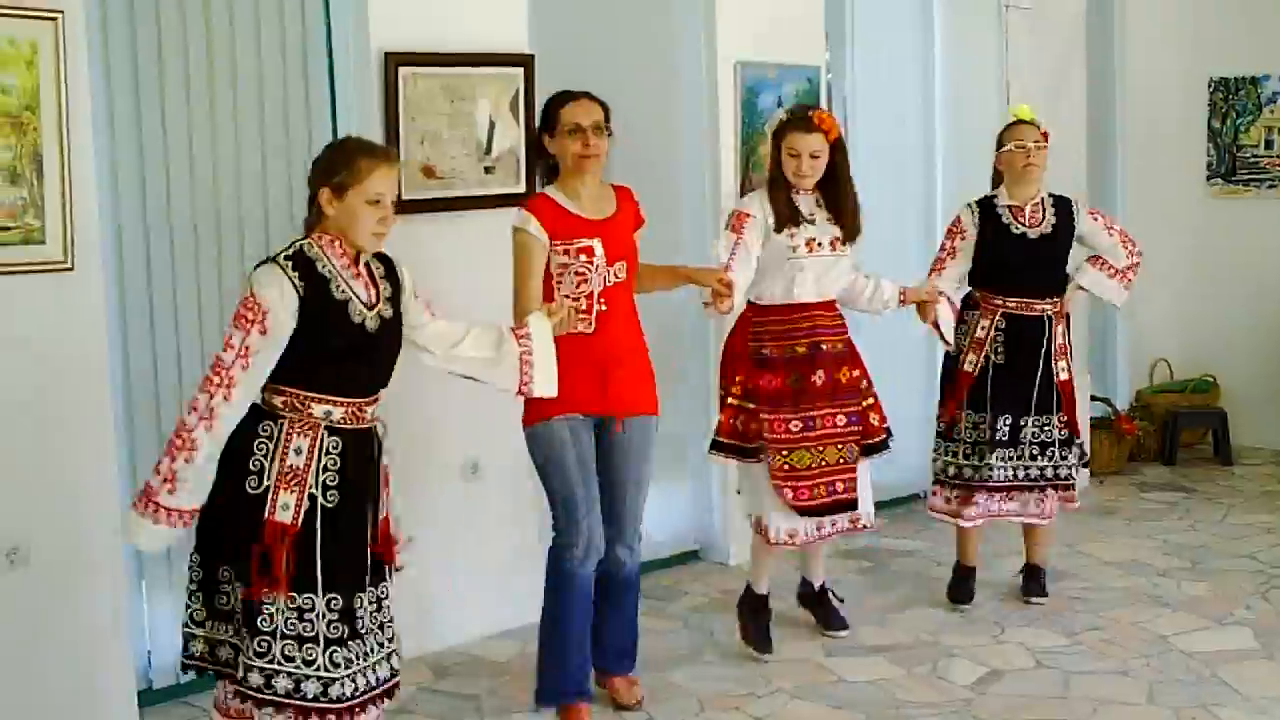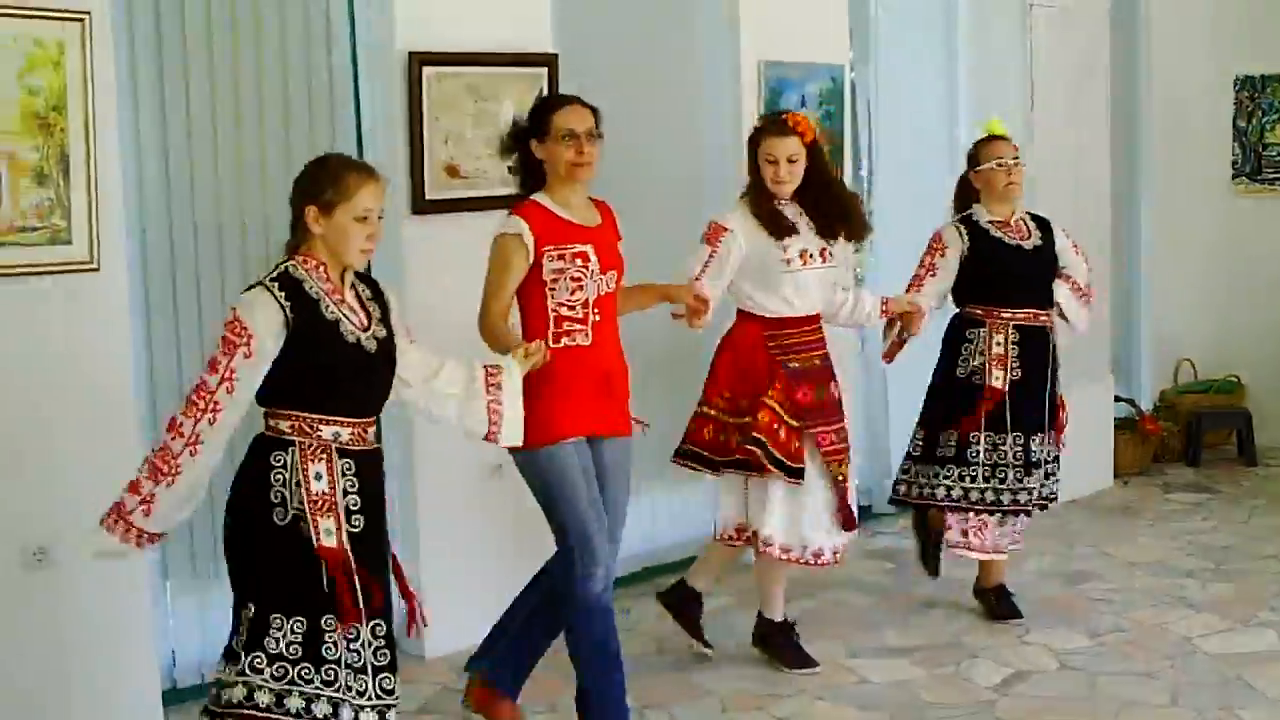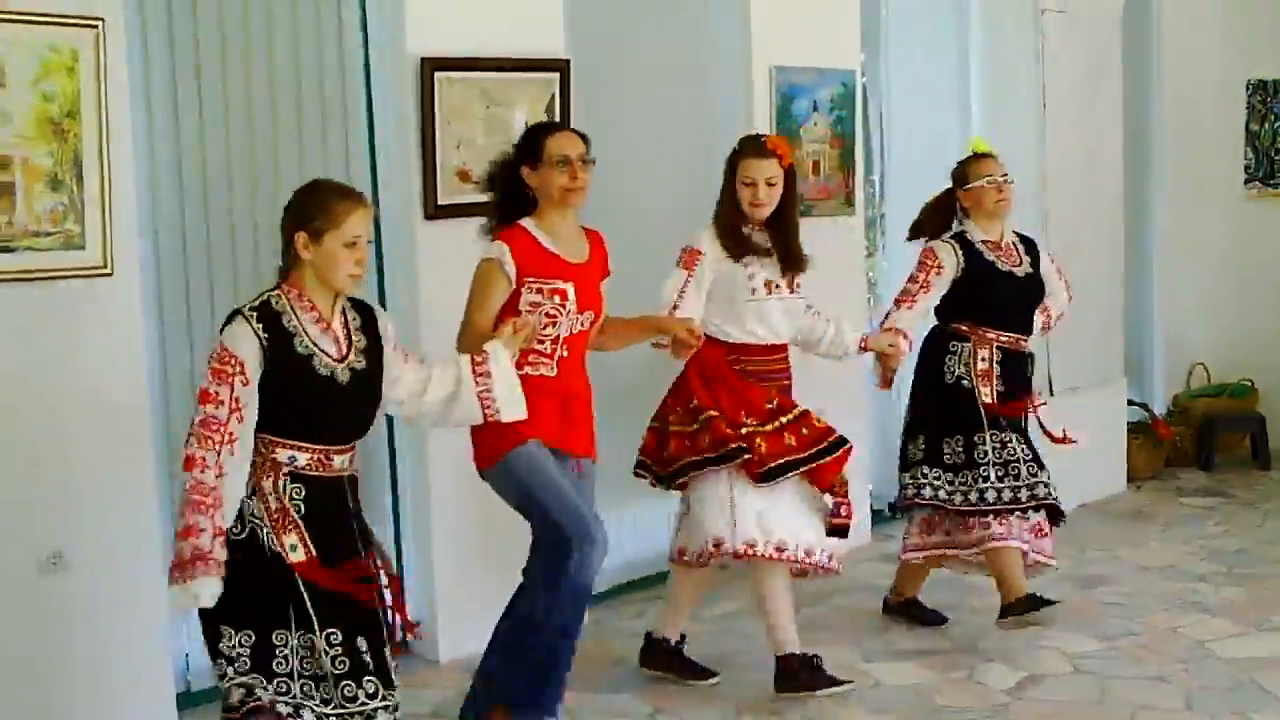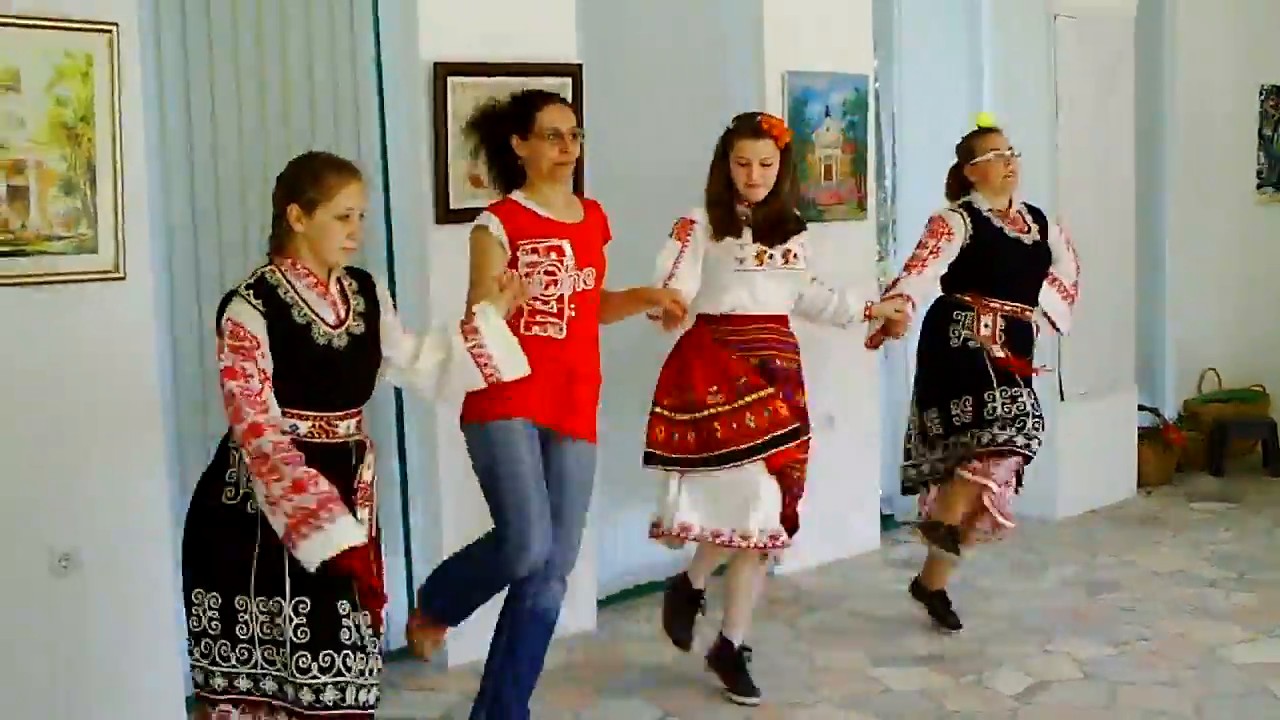
dt=0.2s
person 1, frame 1
left shoulder: (626, 205)
right shoulder: (537, 217)
right elbow: (527, 311)
left wrist: (694, 275)
left hip: (629, 385)
right hip: (560, 392)
left knee: (624, 533)
right knee: (579, 533)
left ankle: (613, 661)
person 1, frame 2
left shoulder: (604, 217)
right shoulder: (523, 226)
right elbow: (493, 319)
left wrist: (669, 293)
right wrist: (519, 357)
left hip: (607, 404)
right hip: (547, 412)
left knee: (591, 558)
right knee: (590, 561)
person 1, frame 3
left shoulder: (595, 247)
right shoulder: (508, 250)
right elbow: (470, 337)
left wrist: (658, 324)
left hip: (572, 427)
right hip: (512, 426)
left knee: (555, 575)
right knee: (584, 540)
person 1, frame 4
left shoulder: (593, 218)
right shoulder: (500, 223)
left wrist: (647, 296)
left hip: (575, 406)
right hip: (505, 399)
left knee: (552, 569)
right knee: (524, 543)
right ankle: (435, 604)
person 2, frame 1
left shoulder: (835, 210)
right shoulder: (755, 208)
right elbow: (733, 275)
left wrist: (904, 294)
right wrist: (724, 297)
left hip: (827, 344)
right hip: (770, 344)
left knee: (830, 467)
right knee: (784, 475)
left ankle: (814, 586)
right ankle: (757, 595)
person 2, frame 2
left shoulder: (819, 219)
right shoulder: (738, 222)
right elbow: (704, 284)
left wrist: (884, 306)
right wrist: (696, 310)
left hip: (807, 358)
right hip: (760, 358)
left knee: (804, 489)
right knee: (784, 495)
left ankle: (688, 591)
right ankle: (774, 624)
person 2, frame 3
left shoulder: (784, 246)
right shoulder: (709, 245)
left elbow: (801, 322)
right elbow: (681, 312)
left wrist: (865, 340)
right wrist: (676, 337)
left hip: (769, 381)
right hip: (723, 381)
left knee: (724, 525)
right knee: (774, 516)
left ankle: (664, 643)
right ankle: (790, 658)
person 2, frame 4
left shoulder: (789, 225)
right shoulder: (700, 222)
left elbow: (806, 294)
right elbow: (673, 285)
left wrist: (870, 308)
right wrist: (670, 309)
left hip: (778, 359)
right hip: (716, 357)
left knee: (761, 506)
right knee: (746, 489)
left ankle: (728, 647)
right ankle: (691, 582)
person 3, frame 1
left shoulder: (386, 278)
right shoulder: (282, 280)
left elbow: (451, 343)
right elbow: (224, 389)
left wrist: (537, 328)
right wrist: (170, 493)
left hip: (355, 468)
right hip: (288, 471)
left knee: (345, 626)
right knee: (282, 631)
person 3, frame 2
left shoulder: (372, 299)
right shoulder: (271, 303)
left elbow: (424, 379)
right elbow: (209, 412)
left wrist: (511, 371)
right wrist: (144, 509)
left hip: (356, 491)
right hip: (291, 497)
left knee: (344, 667)
right knee: (301, 665)
person 3, frame 3
left shoulder: (367, 323)
right shoulder: (251, 332)
left elbow: (416, 390)
right elbow: (214, 450)
left wrist: (494, 354)
right wrist: (205, 555)
left hip: (337, 512)
right hip: (268, 519)
left knee: (343, 673)
person 3, frame 4
left shoulder: (365, 294)
right shoulder: (250, 307)
left elbow: (415, 364)
right elbow: (258, 427)
left wrist: (487, 316)
right wrist: (311, 514)
left hip: (345, 483)
right hip: (270, 492)
left knee: (330, 639)
right knee: (262, 651)
person 4, frame 1
left shoulder: (1070, 213)
right shoulder: (975, 215)
left elbow: (1126, 252)
right elbow: (944, 276)
left wrist: (1079, 284)
right wrist: (932, 306)
left hip: (1043, 343)
right hip: (985, 341)
left knee: (1039, 449)
right knee: (980, 447)
left ankle: (1035, 564)
right ankle: (966, 563)
person 4, frame 2
left shoulder: (1046, 230)
right shoulder: (958, 233)
left elbow: (1077, 278)
right elbow: (925, 290)
left wrist: (1059, 307)
right wrist: (908, 323)
left hip: (1035, 357)
right hip: (979, 356)
left knee: (1017, 466)
right knee: (979, 461)
right ankle: (990, 580)
person 4, frame 3
left shoulder: (1030, 249)
right shoulder: (948, 249)
left elbow: (1057, 296)
right elbow: (911, 305)
left wrist: (1025, 329)
right wrist: (891, 347)
left hip: (1006, 375)
right hip: (961, 372)
left knee: (982, 483)
right knee: (990, 476)
left ankle: (904, 594)
right ankle: (1015, 594)
person 4, frame 4
left shoulder: (1038, 220)
right shoulder: (955, 220)
left elbow: (1067, 268)
right elbow: (920, 271)
left wrist: (1036, 309)
right wrist: (897, 311)
left hip: (1011, 345)
right hip: (964, 338)
left knee: (982, 455)
right knee: (1003, 425)
left ankle: (932, 581)
right ankle: (943, 518)
